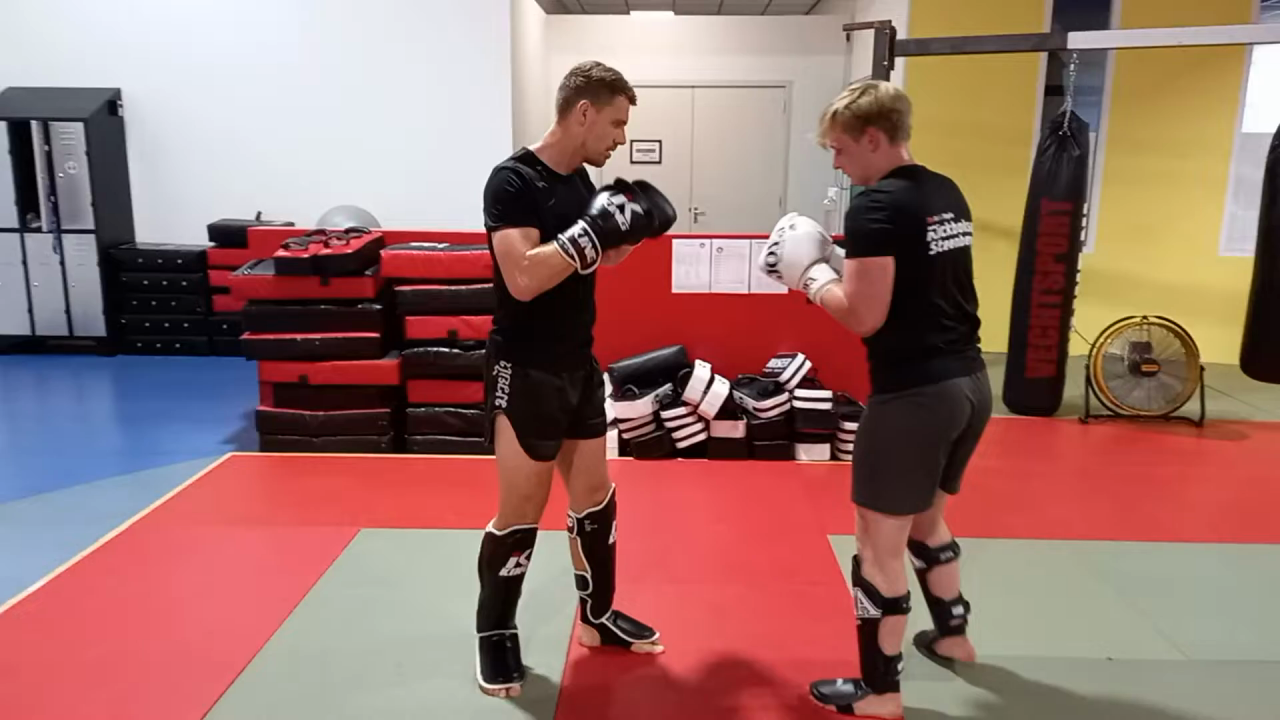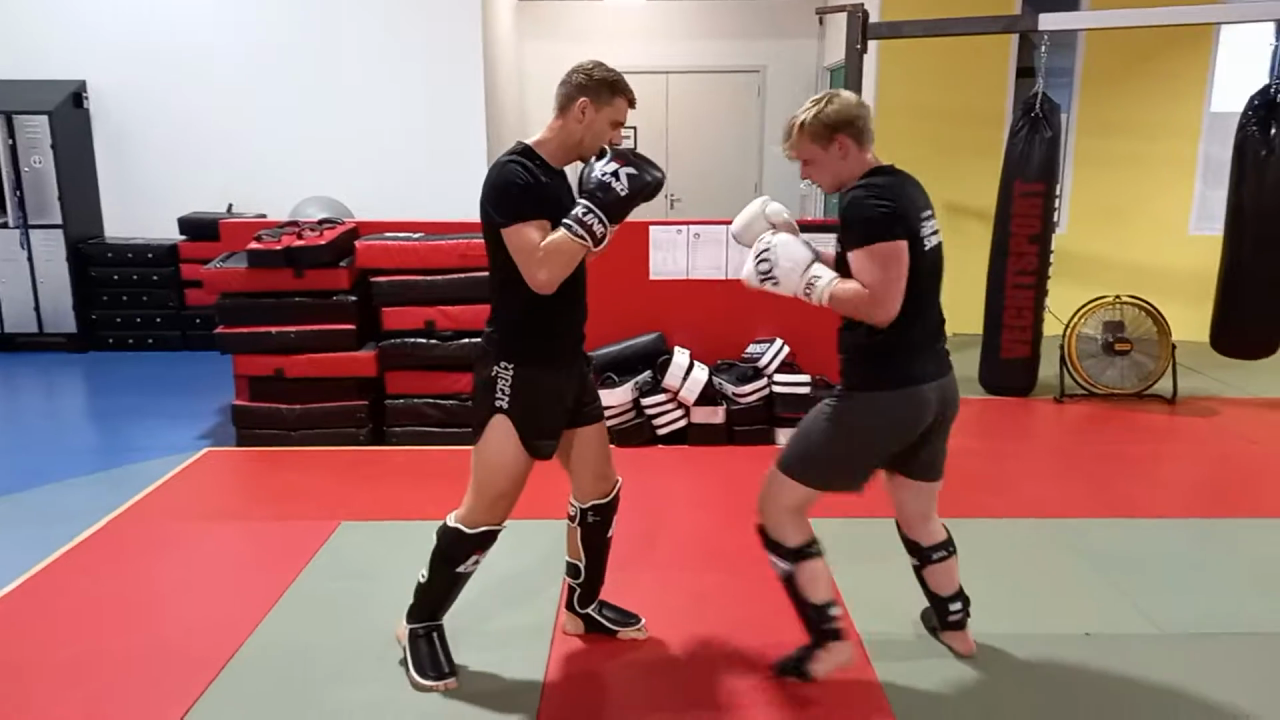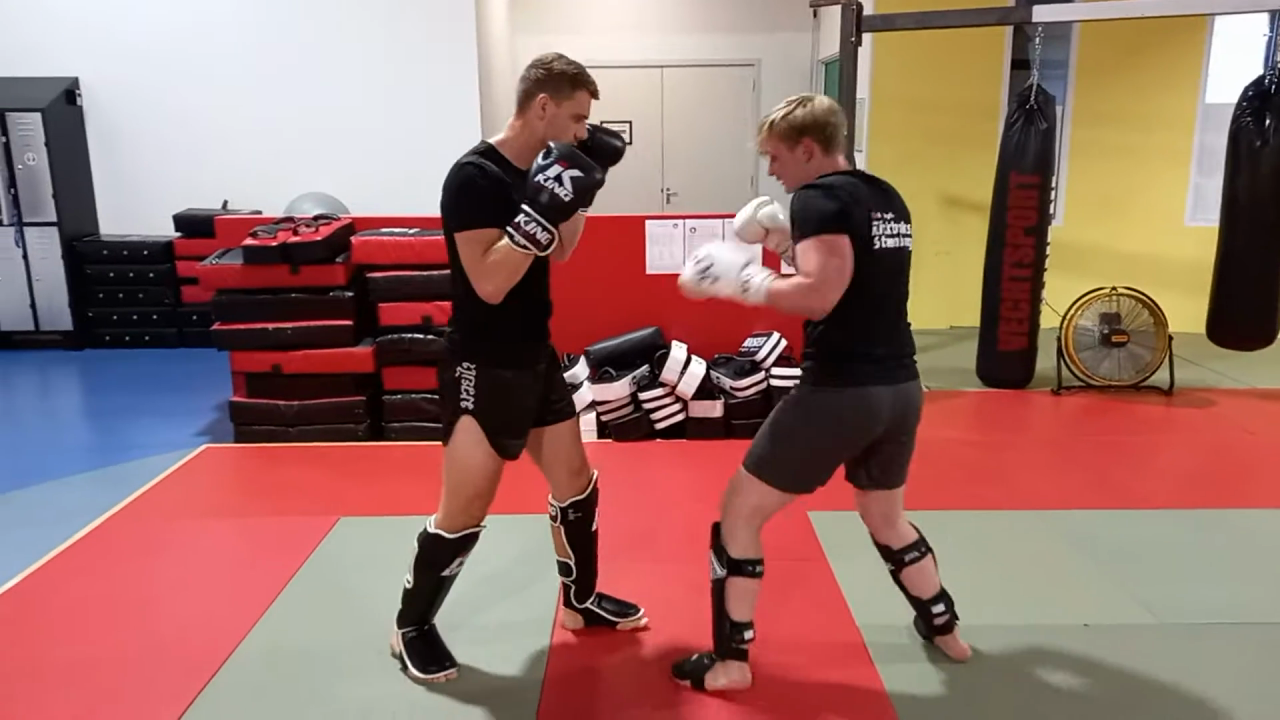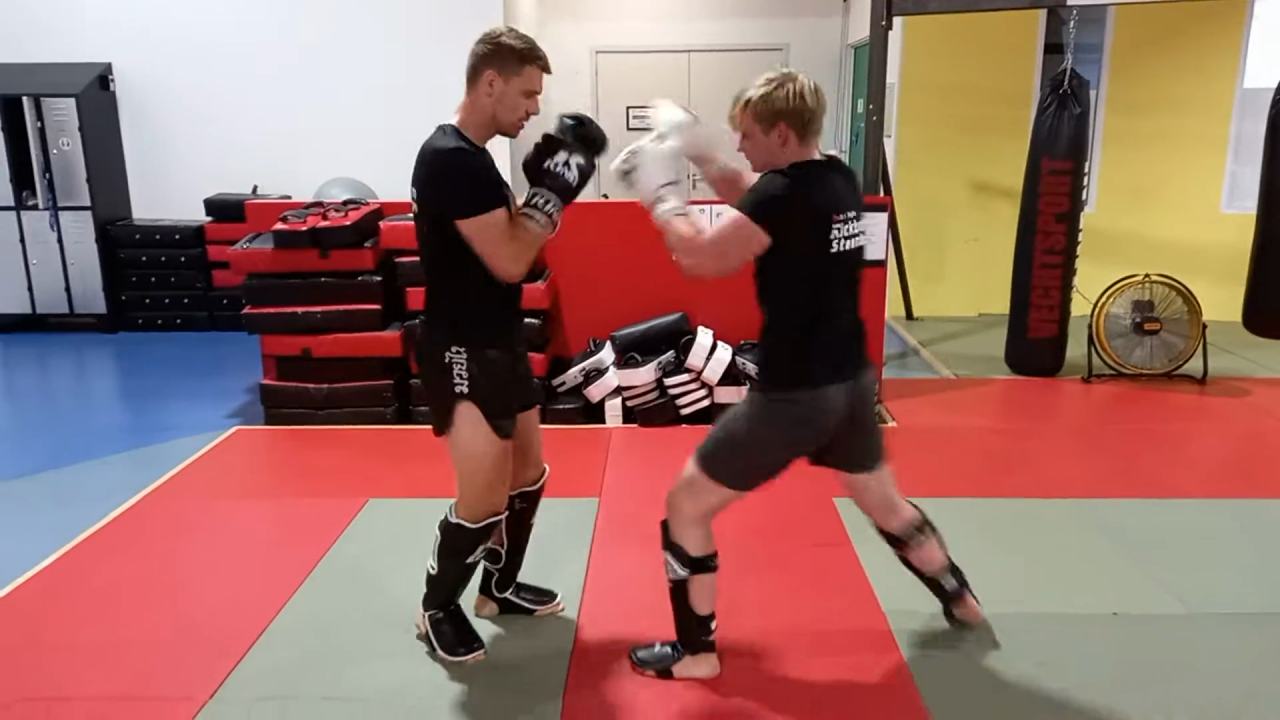
dt=0.4s
person 1, frame 1
left shoulder: (582, 181)
right shoulder: (512, 180)
left elbow: (600, 259)
right elbow: (523, 279)
left wrist: (634, 227)
right wrist: (596, 224)
left hip: (577, 364)
right hip: (524, 370)
left knee: (595, 497)
right knee: (520, 513)
left ankle: (597, 616)
right ankle: (494, 632)
person 1, frame 2
left shoulder: (558, 174)
right shoulder: (514, 175)
left elbow: (579, 254)
right elbow: (543, 272)
left wrist: (619, 203)
right wrist: (598, 203)
left hip: (566, 361)
right hip: (519, 368)
left knee: (599, 488)
right knee: (485, 512)
left ankle: (582, 605)
right ankle: (420, 623)
person 1, frame 3
left shoulder: (533, 171)
right shoulder: (474, 176)
left elbow: (559, 252)
right elbow: (488, 284)
left wrist: (584, 184)
right wrist: (541, 205)
left hip: (534, 357)
right hip: (481, 369)
left knee: (576, 484)
right knee: (463, 515)
left ankle: (582, 600)
right ankle: (411, 627)
person 1, frame 4
left shoulder: (466, 152)
right shoulder: (452, 159)
left elbow: (514, 241)
right elbow: (508, 262)
left wrist: (547, 172)
right wrist: (556, 187)
left hip: (496, 342)
right hip: (461, 349)
left knee: (526, 476)
right knee: (483, 500)
left ankle: (497, 587)
right ankle: (438, 607)
person 2, frame 1
left shoulder: (875, 206)
right shoulder: (947, 194)
left elbow: (864, 317)
left wrist: (809, 272)
right wrist: (833, 260)
left hip: (913, 395)
right hip: (969, 384)
left knee: (880, 544)
right knee: (927, 517)
right ankle: (951, 632)
person 2, frame 2
left shoulder: (867, 201)
right shoulder: (905, 193)
left elbow: (878, 304)
left wrist: (800, 276)
right wrist: (788, 240)
left hip: (880, 393)
right hip: (935, 385)
left knee: (779, 508)
right knee: (918, 511)
left ankle: (829, 640)
right ankle: (953, 622)
person 2, frame 3
left shoulder: (820, 198)
right shoulder: (887, 200)
left elbow: (818, 297)
left wrist: (737, 279)
right wrist: (784, 236)
left hip: (838, 394)
right hip: (902, 388)
left knee: (739, 514)
right knee: (884, 515)
left ankle: (730, 660)
right ankle: (943, 626)
person 2, frame 4
left shoulder: (786, 194)
right shoulder: (834, 175)
left elbow: (699, 258)
right elbow: (750, 201)
left wrist: (658, 187)
right wrist: (695, 153)
left hip: (796, 394)
right hip: (850, 382)
left knee: (686, 509)
right knee: (881, 499)
left ankle: (696, 650)
right ankle: (958, 598)
